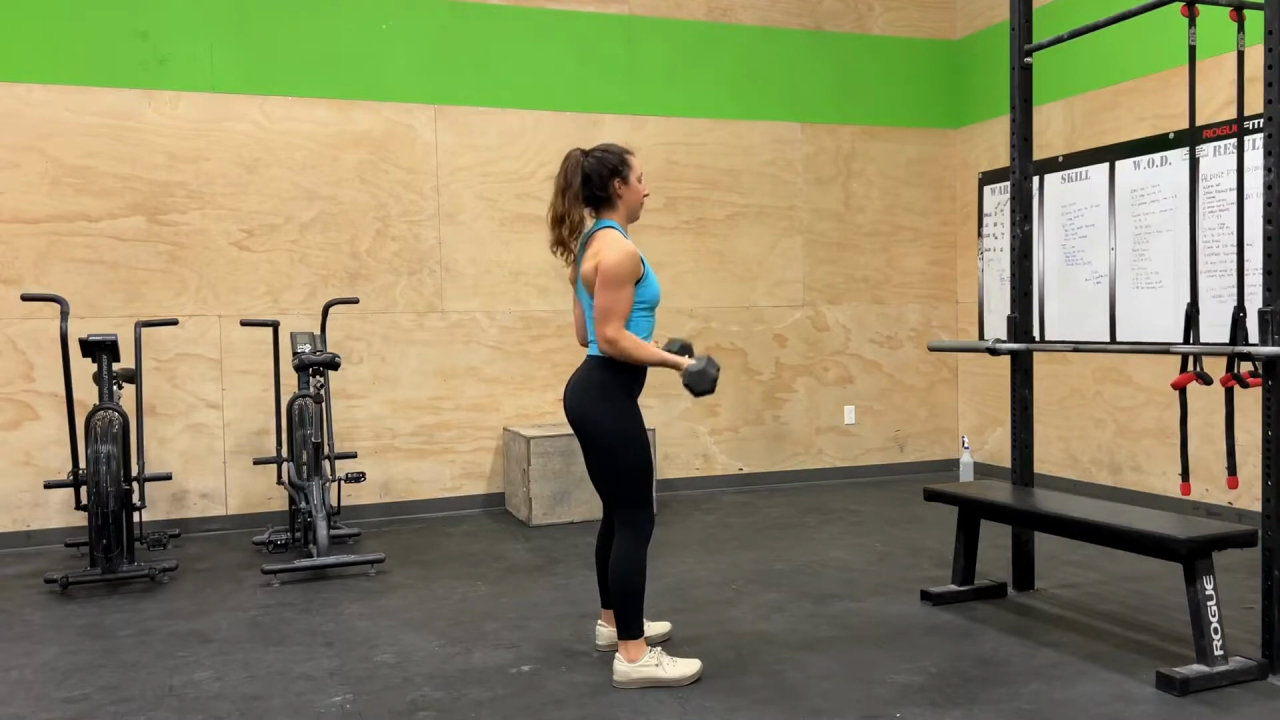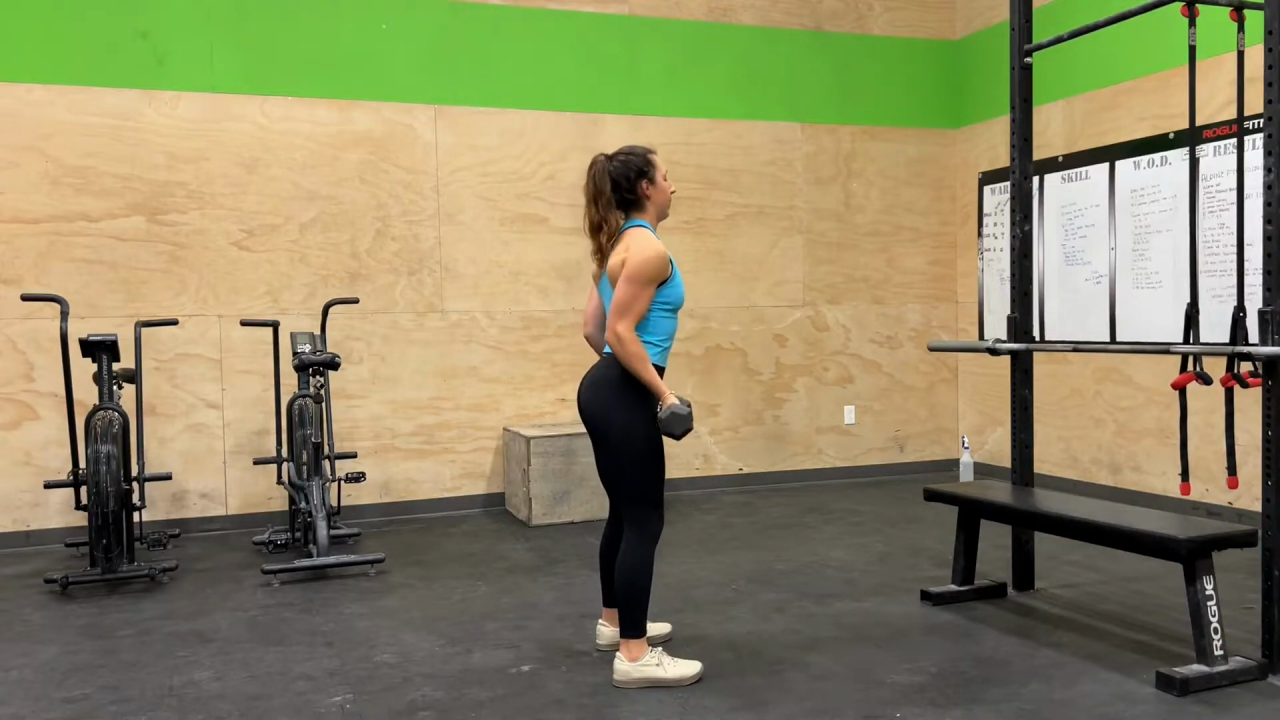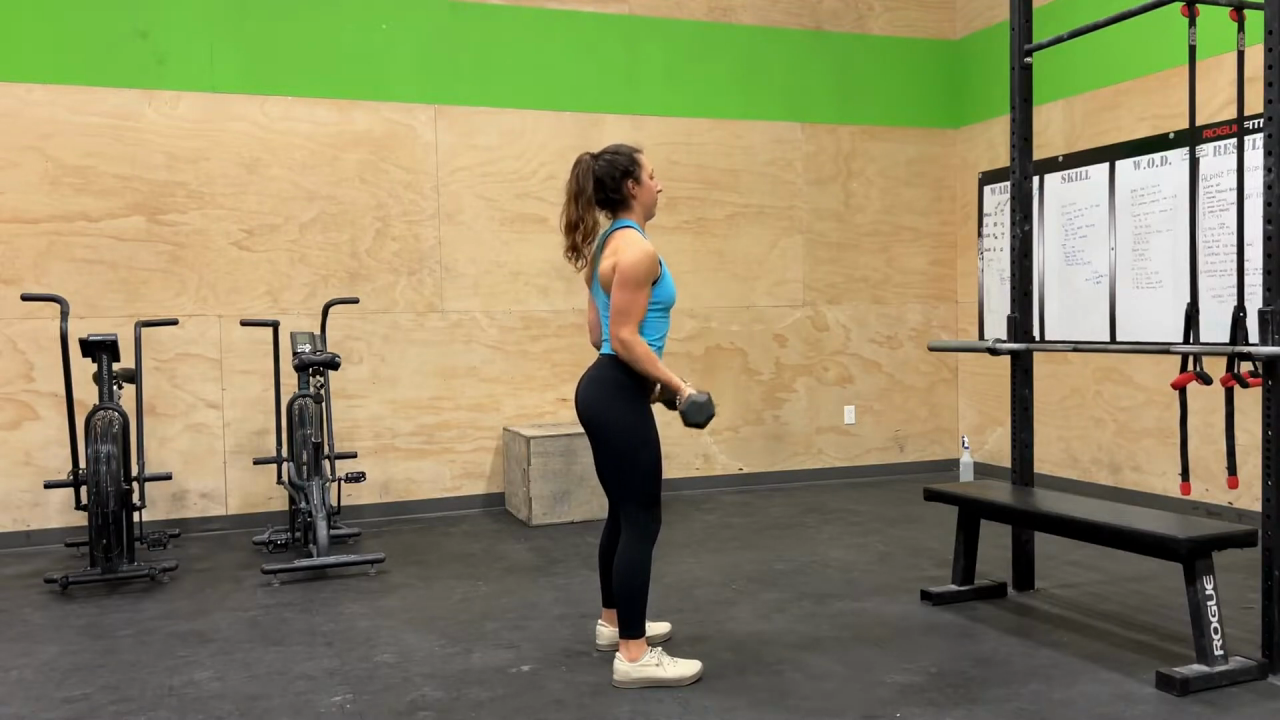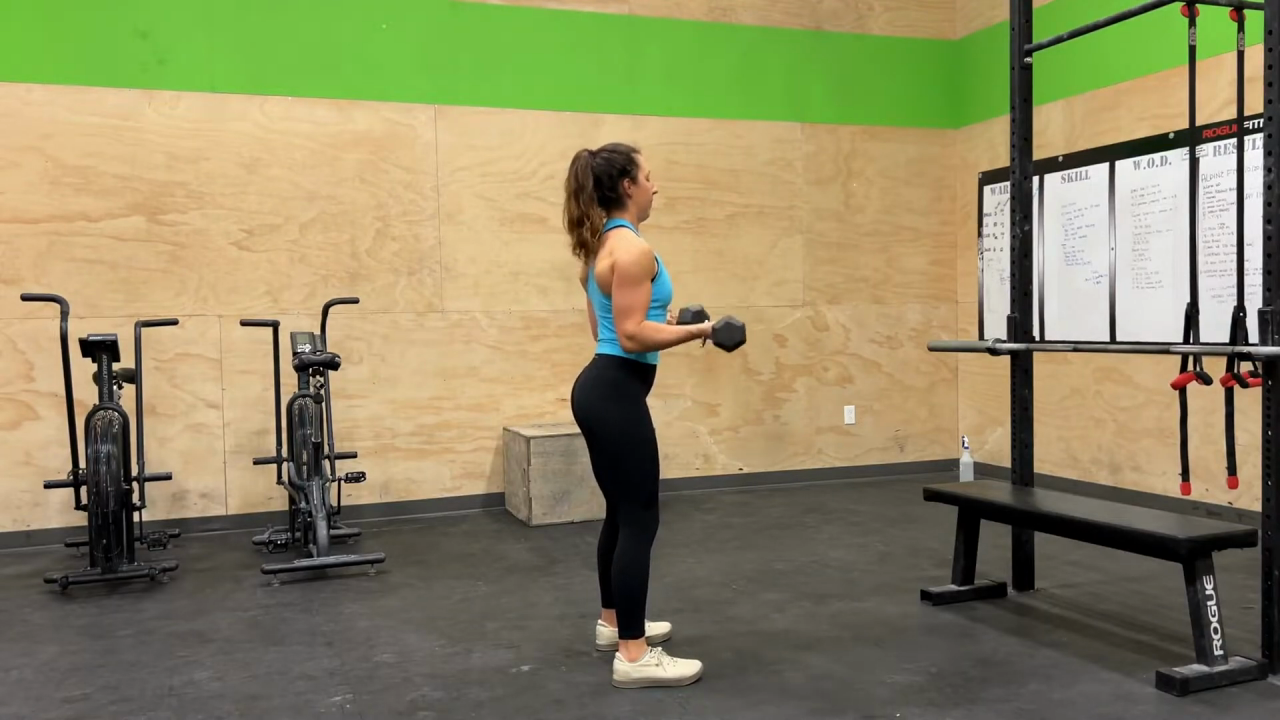
dt=1s
person 1, frame 1
left shoulder: (593, 244)
right shoulder: (617, 249)
right elbow: (610, 339)
left wrist: (649, 345)
right wrist: (675, 360)
left hip: (594, 389)
right hip: (607, 397)
left knee: (618, 515)
right knee: (635, 521)
left ankle: (613, 622)
right ankle: (633, 656)
person 1, frame 2
left shoulder: (618, 245)
right shoulder: (647, 248)
left elbow: (592, 328)
right elbow: (621, 333)
right wrist: (662, 391)
left hip: (603, 388)
right hip: (622, 397)
left knee: (624, 513)
right knee: (643, 521)
left ankle: (614, 622)
right ankle: (634, 656)
person 1, frame 3
left shoulder: (607, 245)
right shoulder: (637, 249)
right elbow: (625, 338)
left wrist: (656, 378)
right wrist: (676, 384)
left hip: (602, 388)
right hip: (619, 397)
left knee: (623, 513)
right knee: (641, 521)
left ankle: (614, 622)
right ankle: (634, 656)
person 1, frame 4
left shoulder: (602, 244)
right shoulder: (631, 247)
right elbow: (632, 334)
left wrist: (668, 325)
right wrist: (699, 330)
left hip: (599, 387)
right hip: (616, 394)
left knee: (621, 513)
right knee: (639, 520)
left ankle: (613, 622)
right ankle: (633, 657)
